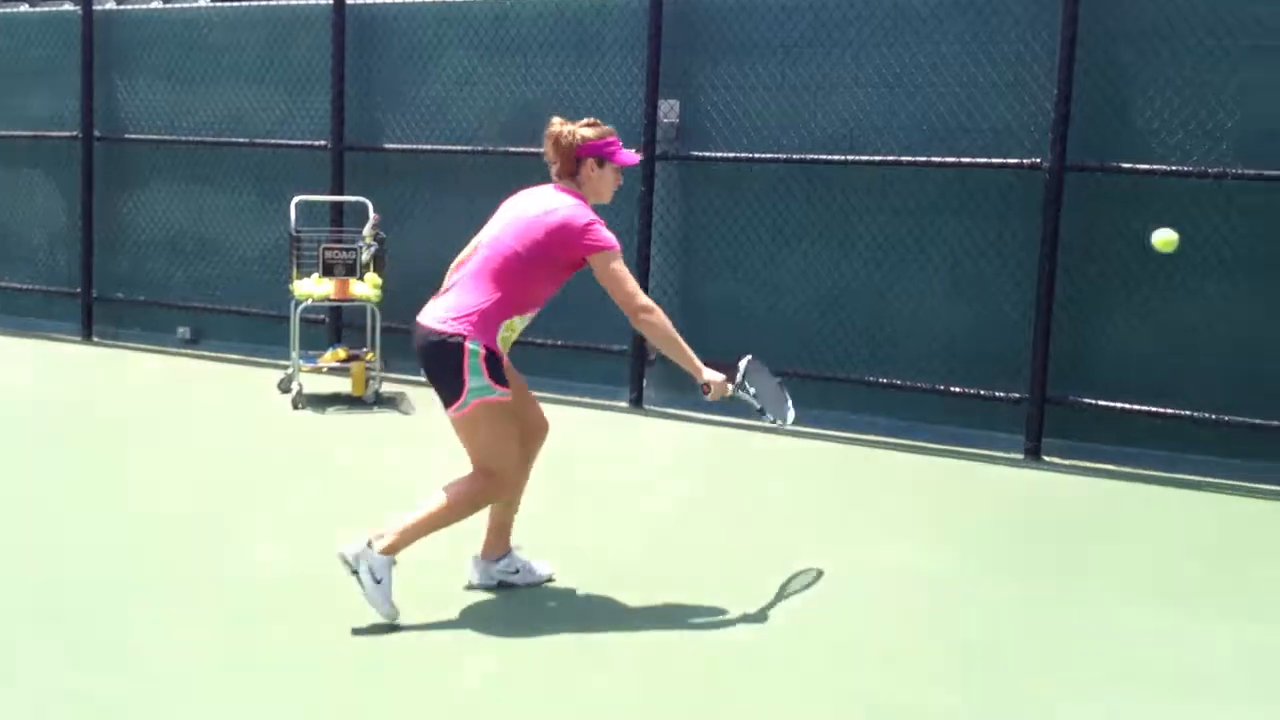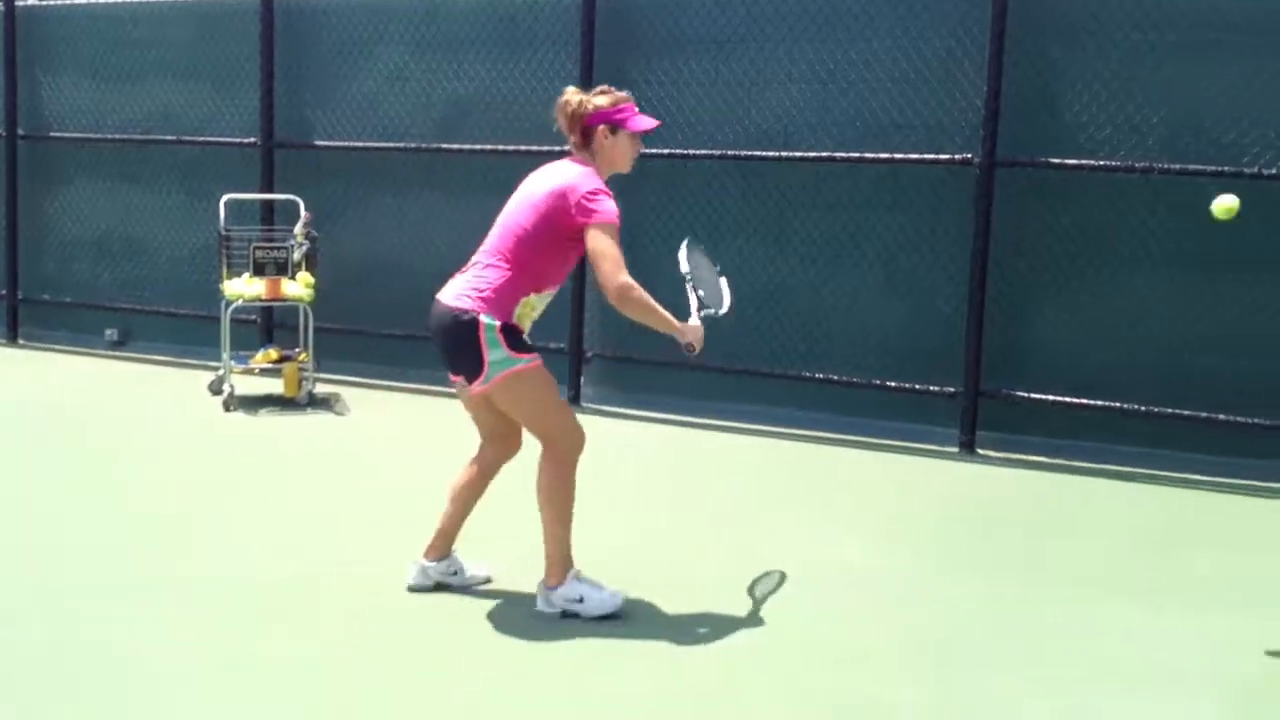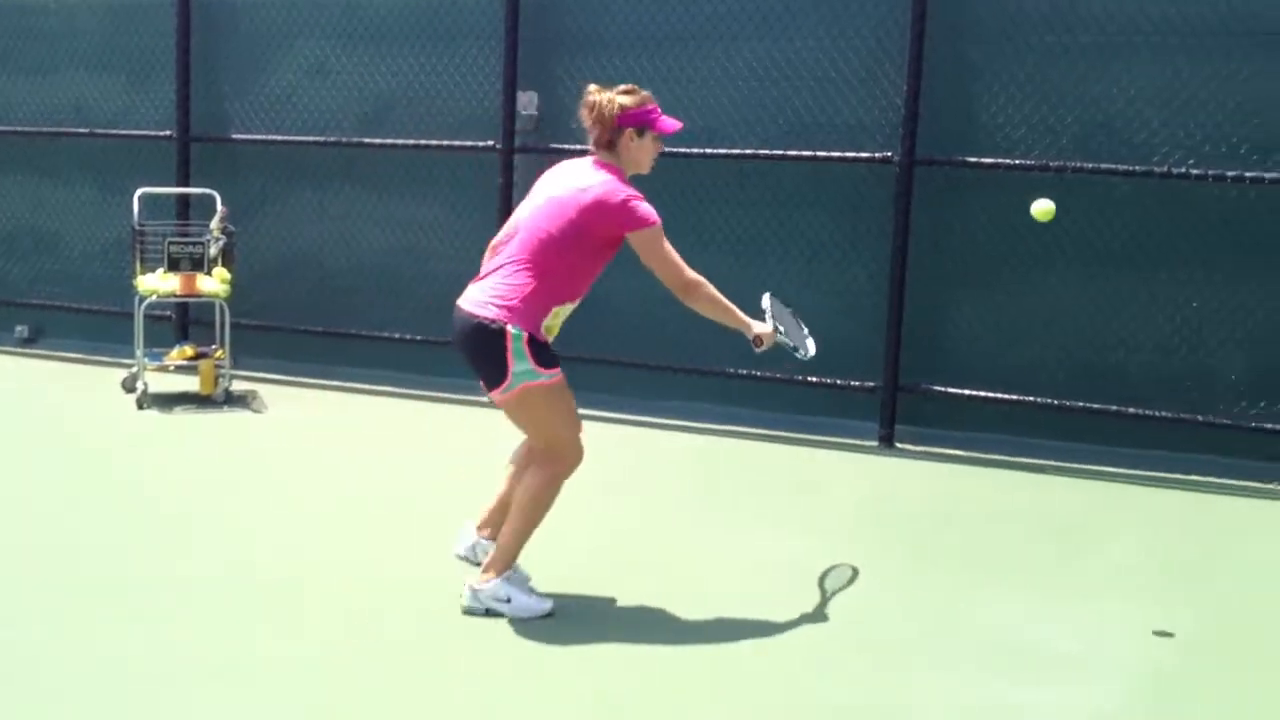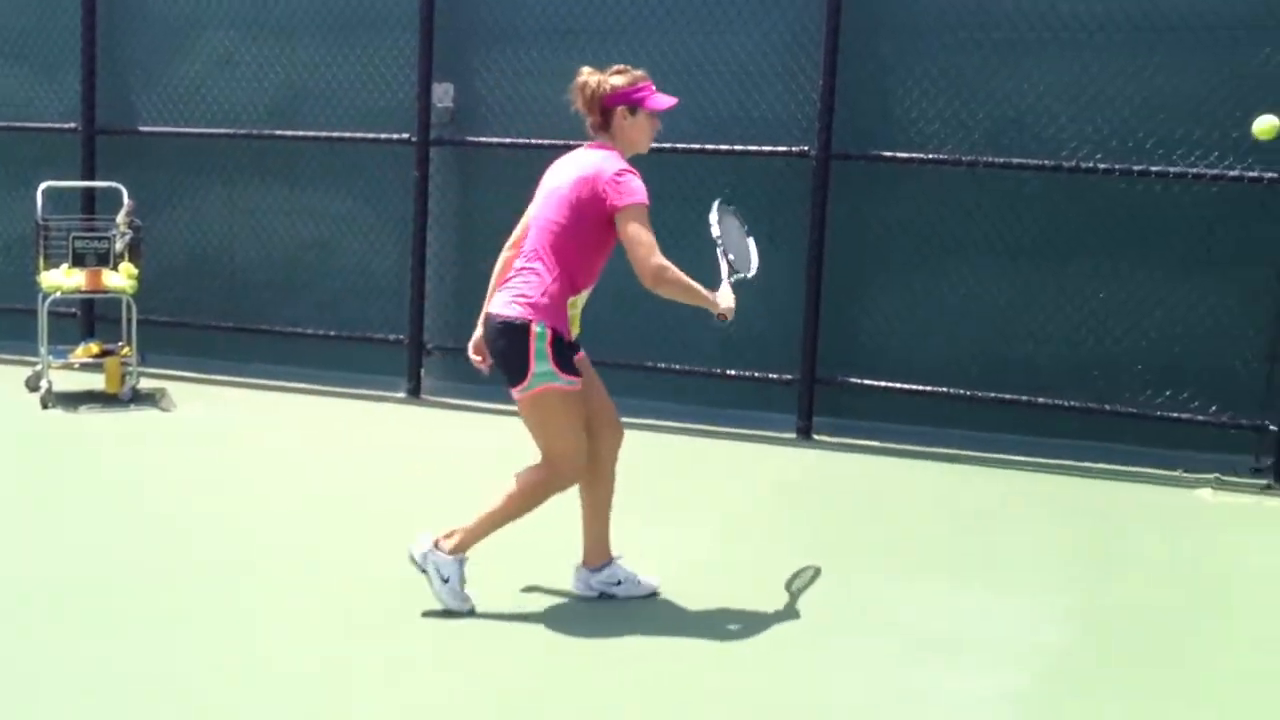
dt=0.3s
person 1, frame 1
left shoulder: (529, 200)
right shoulder: (584, 226)
left elbow: (459, 268)
right elbow: (641, 312)
right wrist: (701, 371)
left hip: (442, 333)
right hip: (460, 346)
left knee: (531, 430)
right knee: (498, 477)
left ankle: (494, 557)
right ankle: (378, 550)
person 1, frame 2
left shoulder: (555, 174)
right shoulder: (592, 193)
right elbow: (619, 289)
right wrist: (680, 329)
left hip: (458, 314)
right hip: (479, 325)
left knee: (502, 442)
right knee: (565, 440)
left ankle: (436, 560)
right ankle: (558, 581)
person 1, frame 3
left shoulder: (564, 172)
right shoulder: (621, 200)
left elbow: (499, 245)
right elbow: (685, 284)
right wrist: (750, 326)
left hip: (480, 317)
right hip: (504, 333)
left knee: (554, 436)
right knee: (560, 453)
left ankle: (485, 532)
right ankle: (491, 578)
person 1, frame 4
left shoulder: (569, 164)
right shoulder: (617, 175)
left elbow: (513, 248)
right elbow: (653, 272)
left wrist: (485, 324)
right wrist: (714, 300)
left hip: (524, 324)
right hip: (533, 332)
left knee: (605, 432)
right knee: (568, 465)
left ankle: (596, 567)
right ankle: (447, 548)
